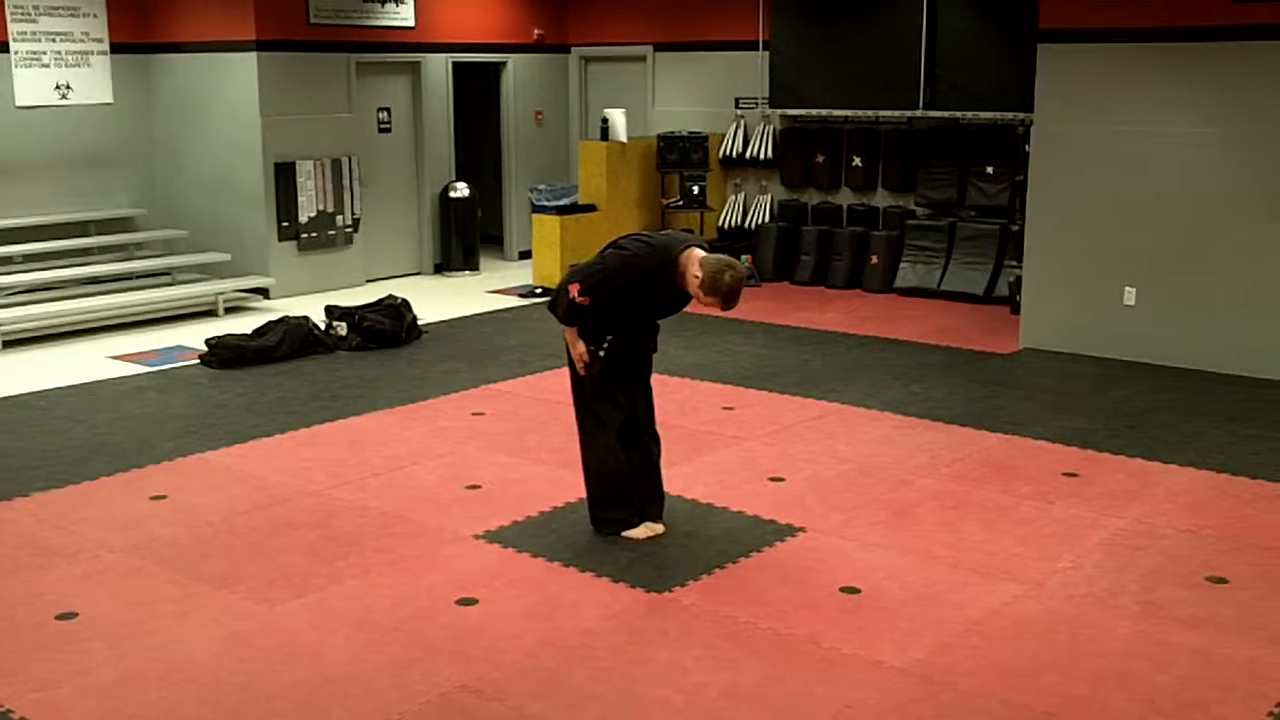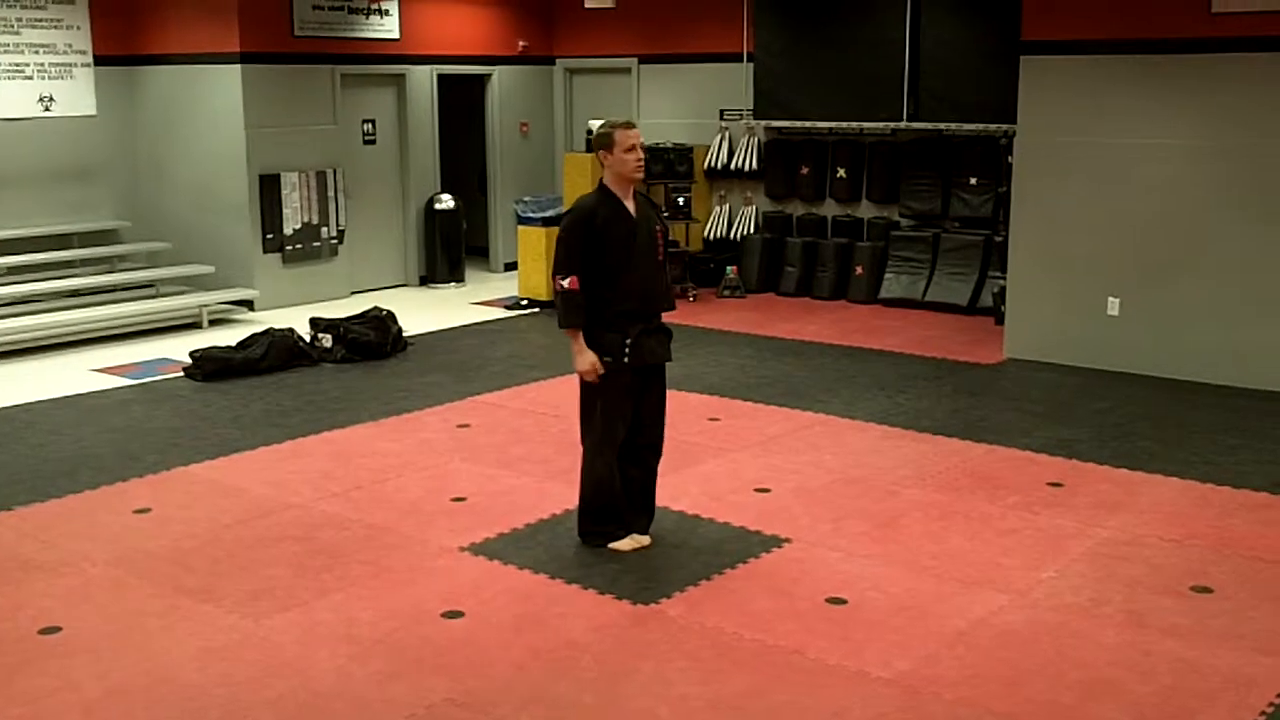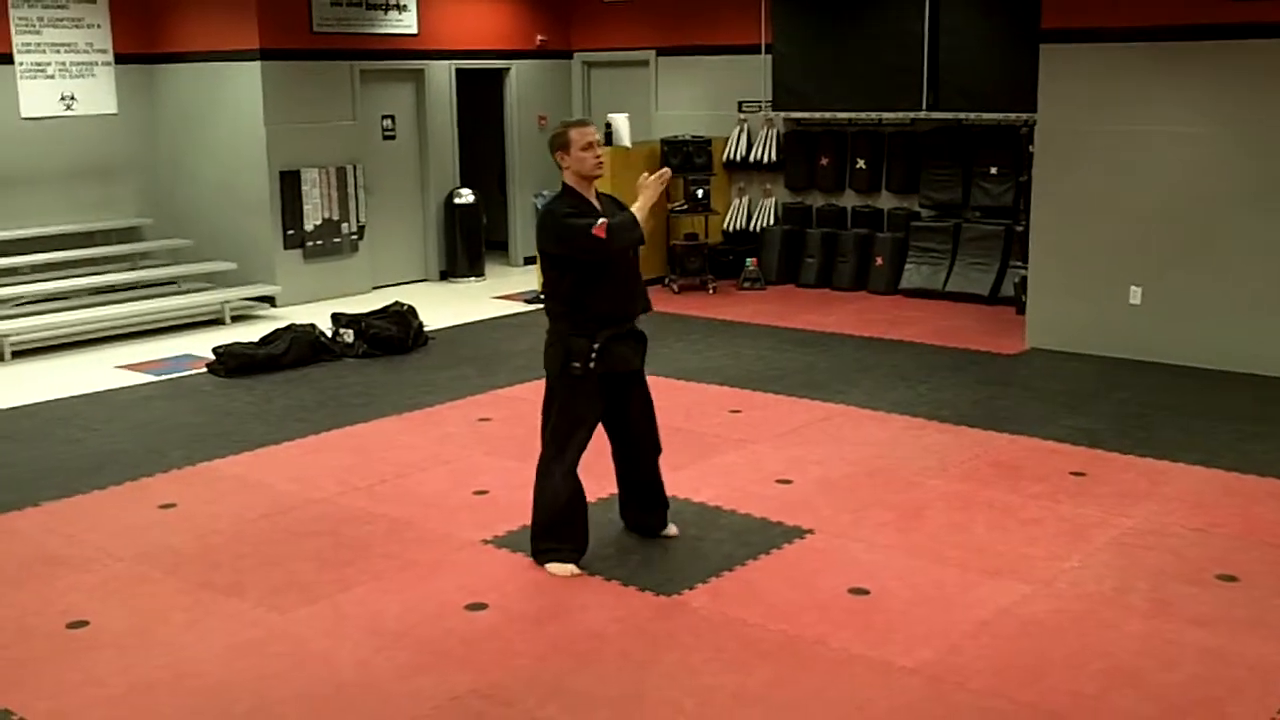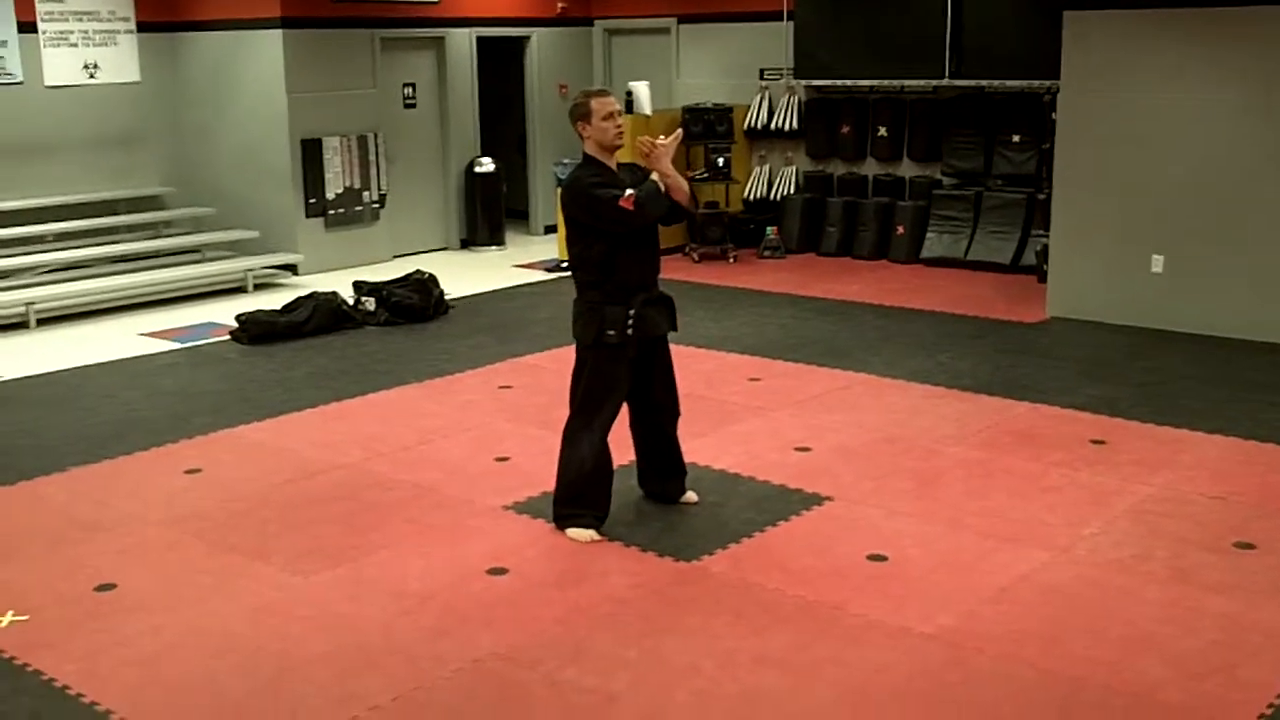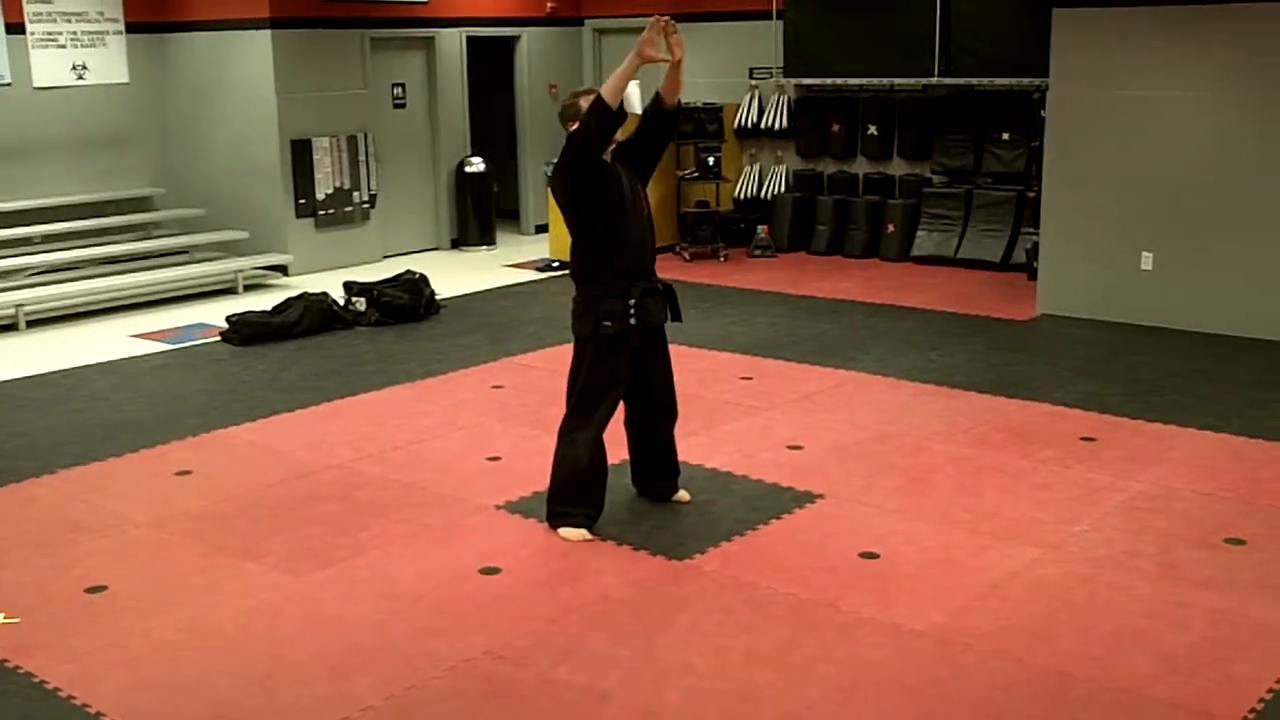
dt=1s
person 1, frame 1
left shoulder: (699, 261)
right shoulder: (642, 258)
right elbow: (576, 284)
left wrist: (643, 337)
right wrist: (573, 338)
left hip: (635, 337)
right hip: (597, 337)
left knee: (640, 424)
right knee: (604, 424)
left ankle: (645, 507)
right ankle: (615, 516)
person 1, frame 2
left shoulder: (649, 211)
right shoulder: (586, 215)
right elbow: (569, 284)
right wrist: (579, 347)
left hip: (648, 339)
right hip: (608, 344)
left knee: (647, 437)
right knee: (605, 438)
left ankle: (635, 521)
right ankle: (603, 528)
person 1, frame 3
left shoulder: (613, 207)
right shoulder: (557, 216)
right elbow: (611, 243)
right wrist: (645, 202)
left hip: (621, 343)
right hip: (576, 350)
left knee: (639, 438)
right knee: (563, 449)
left ankle: (646, 516)
right ankle: (554, 546)
person 1, frame 4
left shoulder: (633, 173)
right shoulder: (581, 185)
left elbow: (681, 208)
right elbow: (637, 213)
left wrist: (664, 169)
right wrist: (659, 171)
left hip: (646, 308)
right hip: (604, 316)
left knee: (659, 404)
right knee: (592, 416)
left ankle: (664, 483)
right ankle: (576, 512)
person 1, frame 5
left shoulder: (627, 162)
right shoulder: (573, 174)
left elbow: (659, 120)
right elbow: (597, 124)
left wrist: (675, 65)
right wrist: (636, 59)
left hip: (644, 303)
right hip: (603, 311)
left knee: (656, 404)
right knee: (588, 413)
left ankle: (657, 482)
right ankle: (568, 510)
